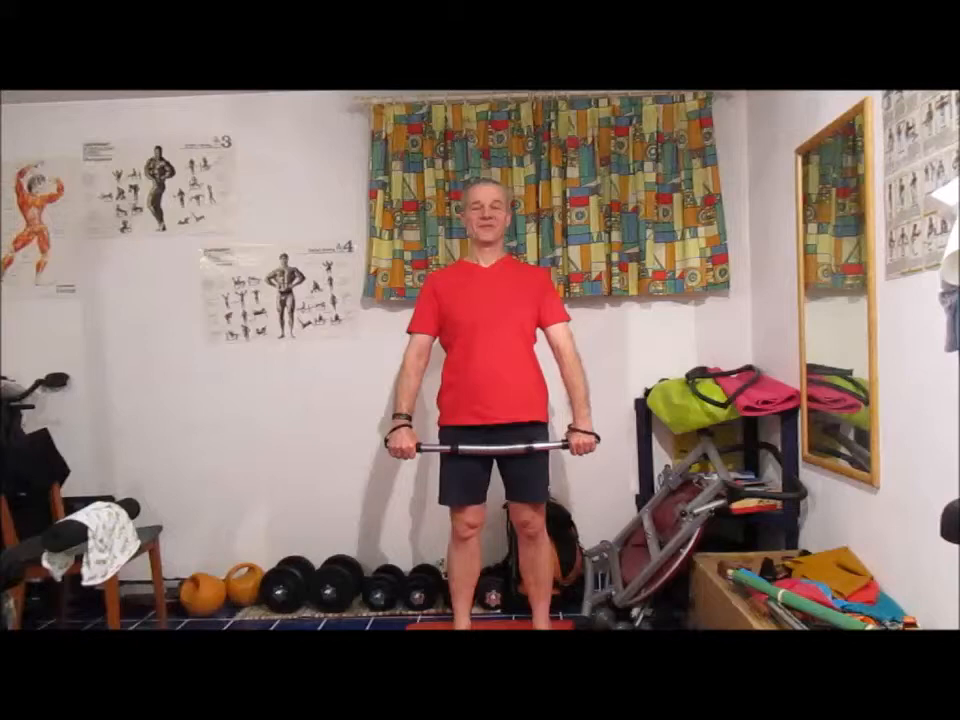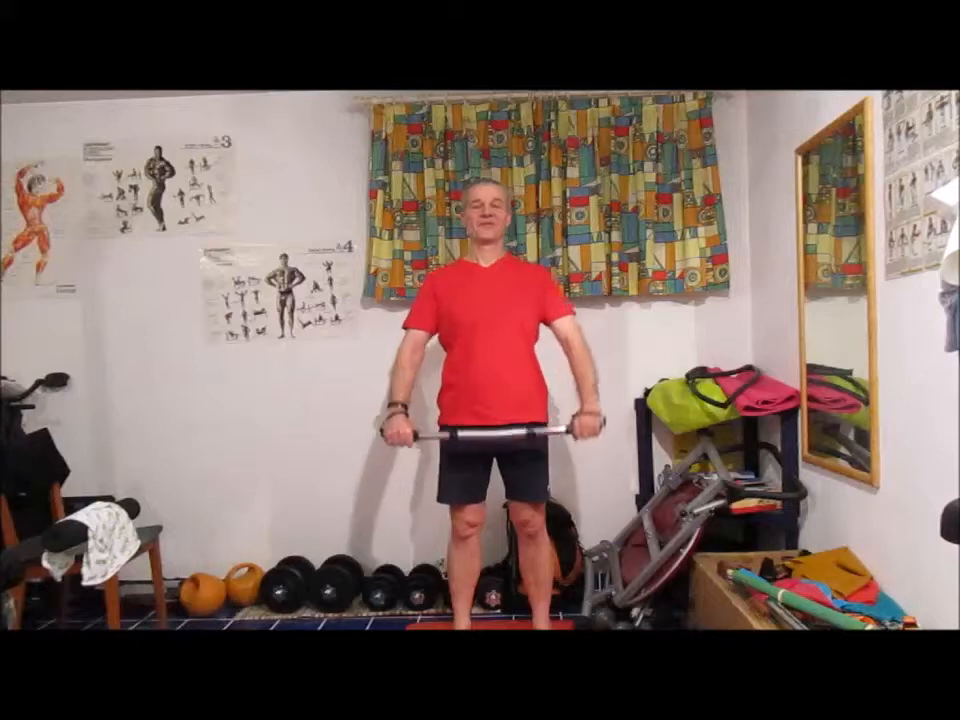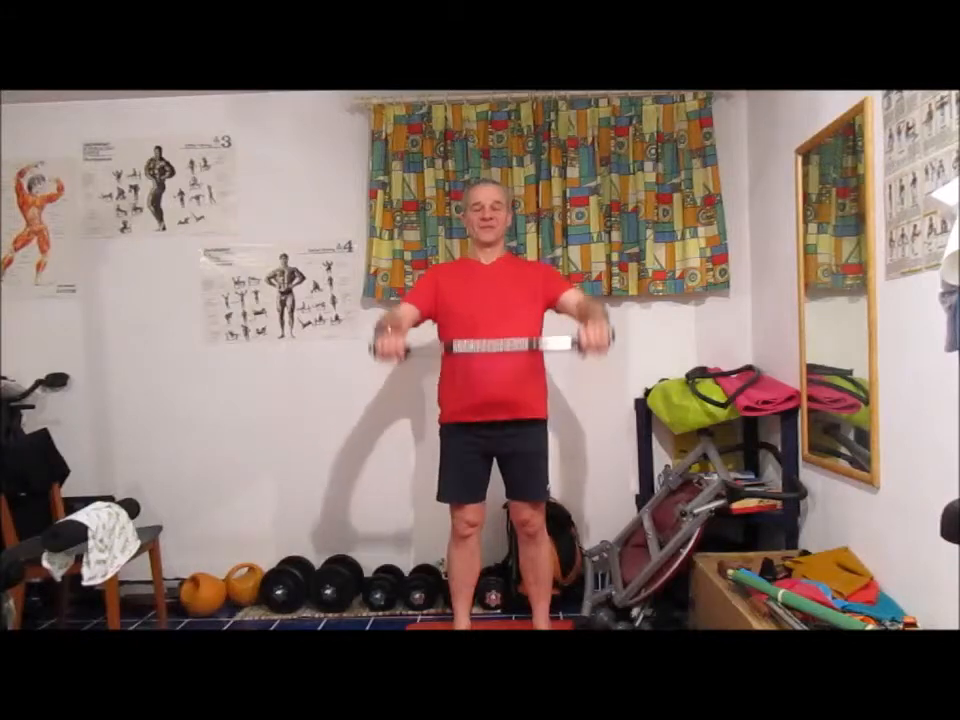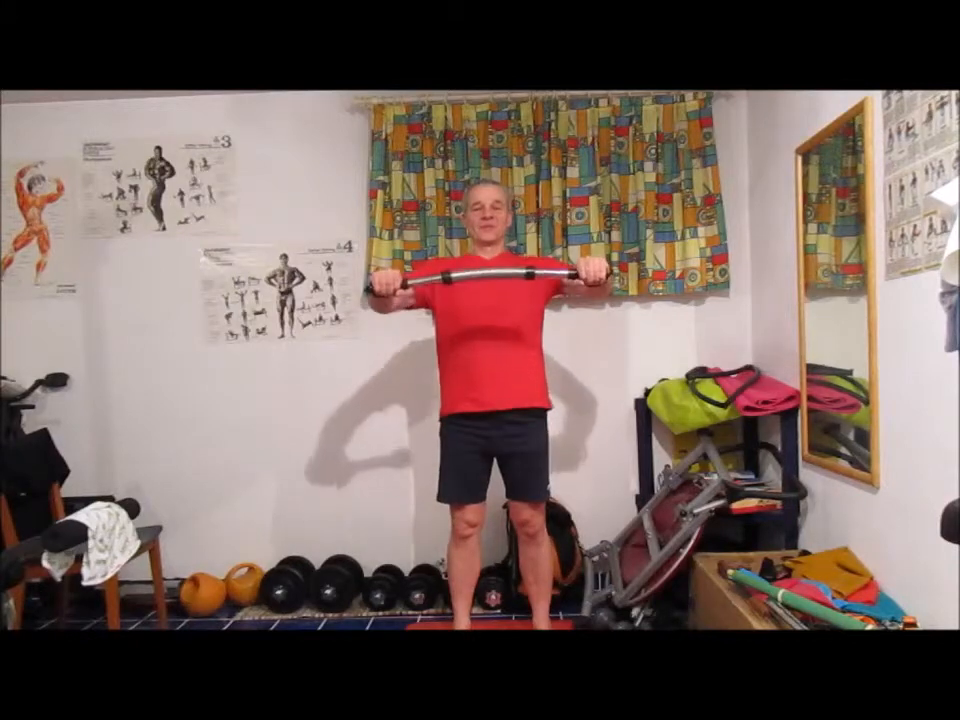
dt=0.3s
person 1, frame 1
left shoulder: (535, 278)
right shoulder: (440, 282)
left elbow: (565, 348)
right elbow: (416, 355)
left wrist: (582, 418)
right wrist: (401, 420)
left hip: (525, 422)
right hip: (462, 424)
left knee: (531, 525)
right knee: (465, 527)
left ankle: (542, 623)
right ankle: (461, 624)
person 1, frame 2
left shoulder: (536, 277)
right shoulder: (440, 282)
left elbow: (573, 339)
right elbow: (411, 349)
left wrist: (589, 404)
right wrist: (397, 409)
left hip: (525, 422)
right hip: (461, 424)
left knee: (531, 524)
right knee: (465, 526)
left ankle: (541, 623)
right ankle: (461, 623)
person 1, frame 3
left shoulder: (536, 274)
right shoulder: (440, 277)
left elbow: (580, 302)
right elbow: (402, 315)
left wrist: (595, 319)
right wrist: (388, 330)
left hip: (524, 418)
right hip: (462, 421)
left knee: (530, 523)
right knee: (465, 524)
left ankle: (541, 623)
right ankle: (461, 623)
person 1, frame 4
left shoulder: (537, 268)
right shoulder: (439, 271)
left elbow: (590, 284)
right elbow: (387, 302)
left wrist: (597, 272)
right wrist: (382, 287)
left hip: (524, 416)
right hip: (462, 419)
left knee: (531, 523)
right knee: (465, 524)
left ankle: (542, 622)
right ankle: (461, 623)
